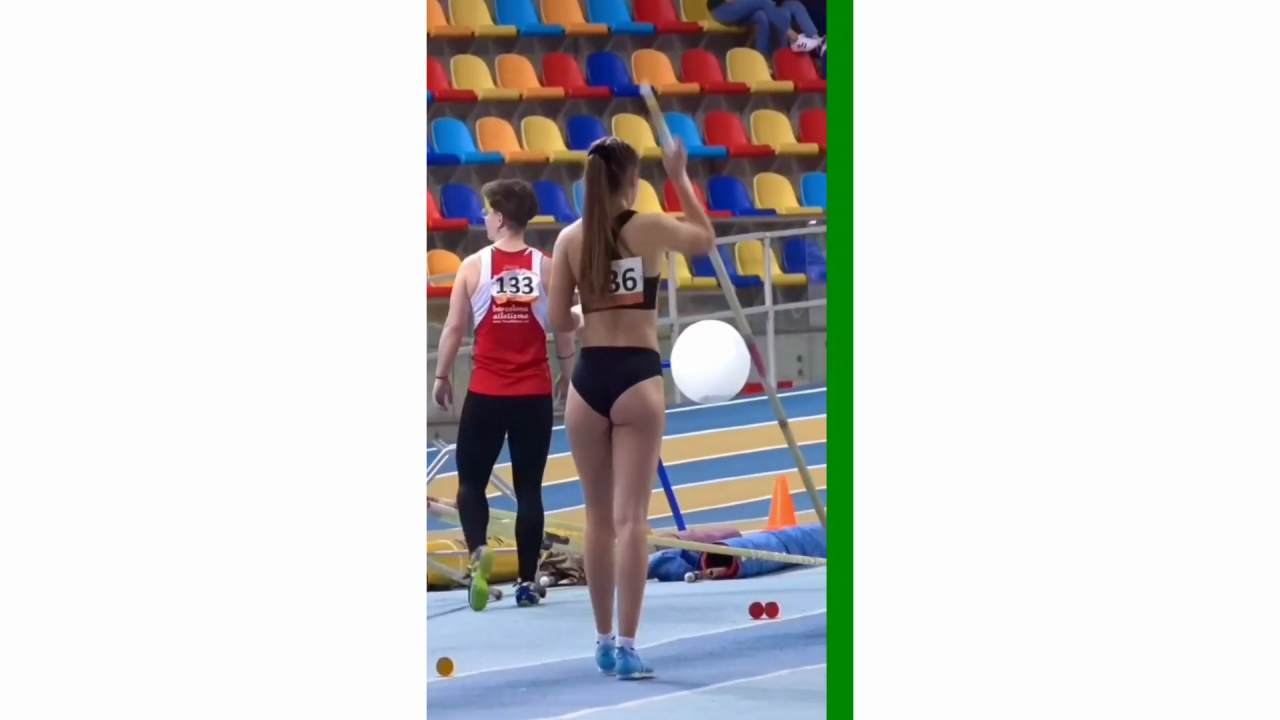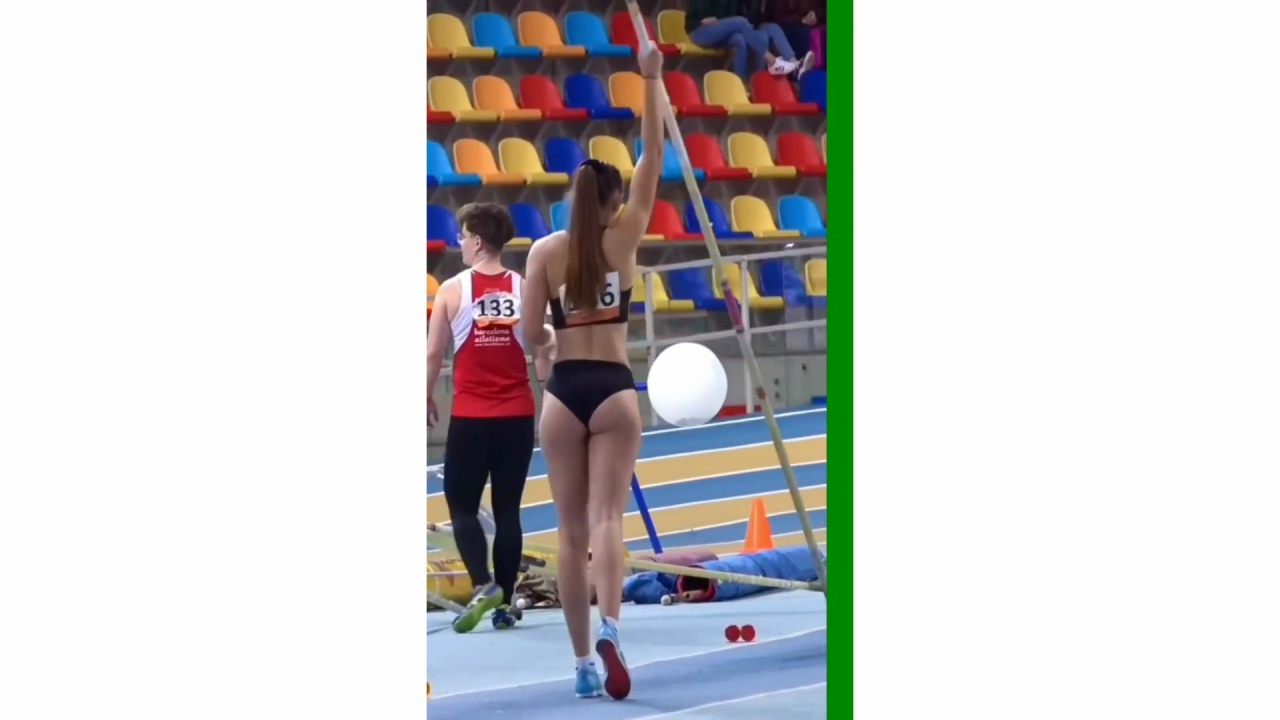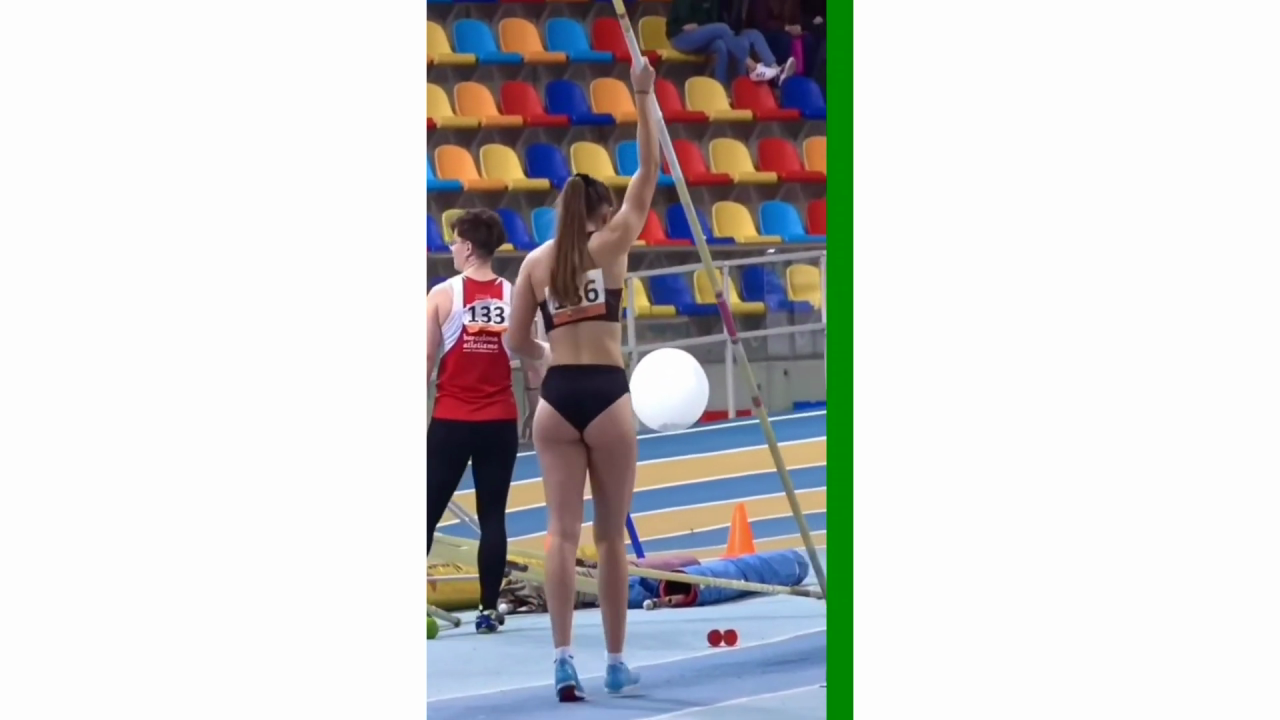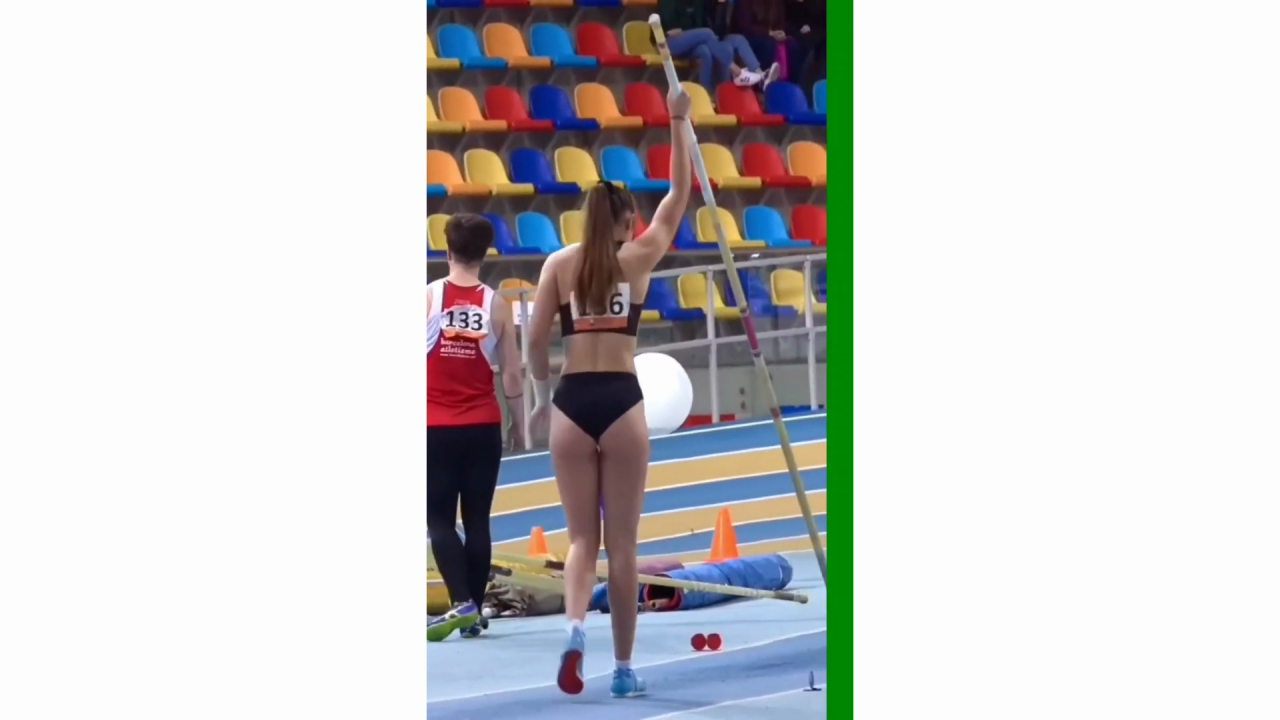
dt=0.4s
person 1, frame 1
left shoulder: (570, 236)
right shoulder: (652, 229)
left elbow: (558, 321)
right elbow: (708, 233)
right wrist: (679, 172)
left hip: (587, 381)
right hip: (638, 378)
left knee: (600, 519)
right knee: (629, 519)
left ankle: (605, 641)
right ankle: (627, 644)
person 1, frame 2
left shoulder: (544, 250)
right shoulder: (624, 237)
left elbow: (530, 334)
right elbow: (652, 156)
right wrist: (650, 80)
left hip: (564, 395)
right hip: (615, 392)
left knee: (570, 532)
right knee: (606, 520)
left ankle: (582, 662)
right ankle: (609, 627)
person 1, frame 3
left shoulder: (536, 260)
right shoulder: (613, 241)
left elbow: (519, 341)
right elbow: (648, 172)
right wrist: (643, 96)
left hip: (556, 401)
right hip: (607, 396)
left knee: (563, 534)
right knee: (611, 536)
left ankle: (563, 658)
right ankle: (616, 660)
person 1, frame 4
left shoulder: (558, 262)
right shoulder: (640, 254)
left elbow: (536, 340)
right elbow: (681, 193)
left wrist: (541, 393)
right wrist: (678, 122)
left hip: (572, 403)
right hip: (621, 403)
left knee: (581, 539)
right knee: (621, 543)
left ankle: (574, 631)
right ankle: (623, 668)
person 2, frame 1
left shoulder: (473, 266)
right shoulder: (547, 267)
left elbow: (453, 328)
right elbow: (564, 334)
left wrist: (441, 376)
right wrist: (568, 377)
left hip: (486, 393)
right hip: (535, 394)
left knee: (472, 482)
right knee: (528, 489)
left ankle: (479, 554)
right ankle: (527, 581)
person 2, frame 2
left shoulder: (452, 290)
right shoulder: (525, 290)
left elbow: (434, 353)
left wrist: (427, 399)
left hip: (470, 417)
right hip: (517, 416)
left knee: (462, 509)
right knee: (507, 511)
left ankle: (484, 588)
right ankle: (504, 604)
person 2, frame 3
left shoulder: (442, 294)
right shoulder: (514, 297)
left elbow: (427, 359)
left hip: (451, 421)
right hip: (500, 422)
left knee: (429, 510)
right knee: (492, 517)
right ankle: (489, 609)
person 2, frame 4
left shoulder: (426, 297)
right shoulder: (497, 305)
right elbow: (512, 373)
right wrist: (519, 420)
left hip: (436, 426)
right hip: (483, 426)
left knee: (440, 521)
right knee: (477, 521)
left ankle: (460, 603)
right ankle: (474, 610)
